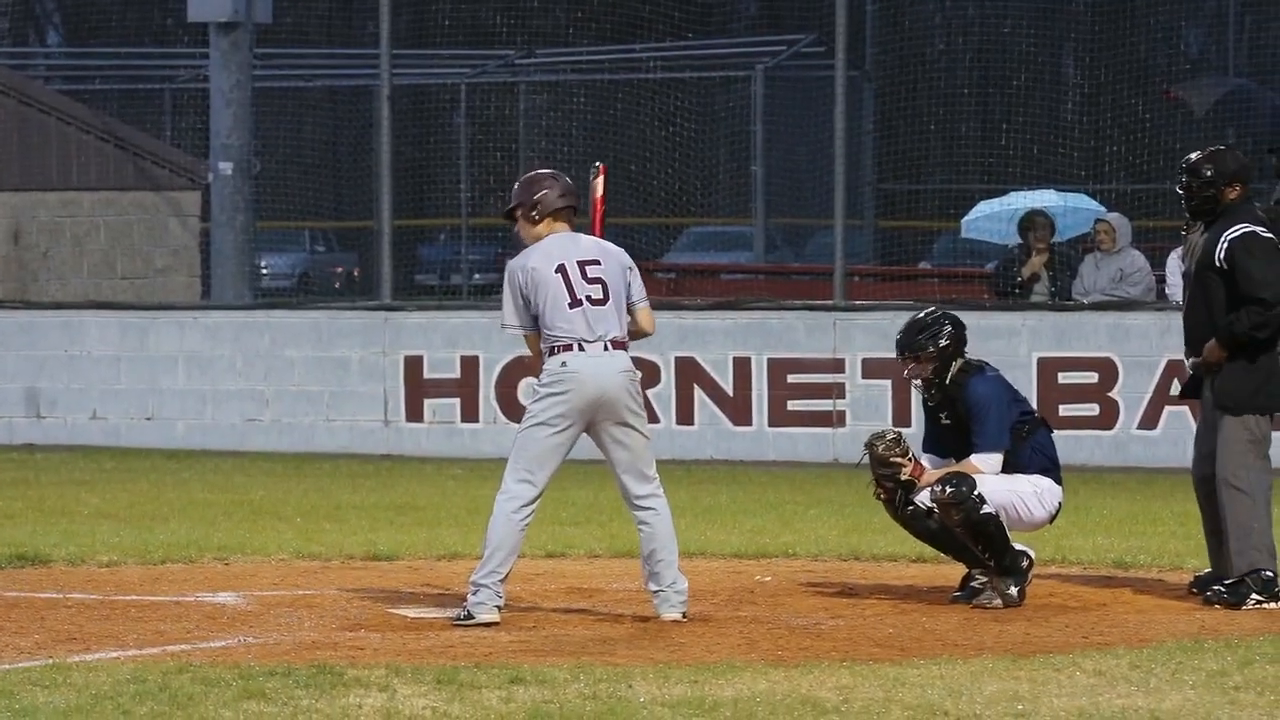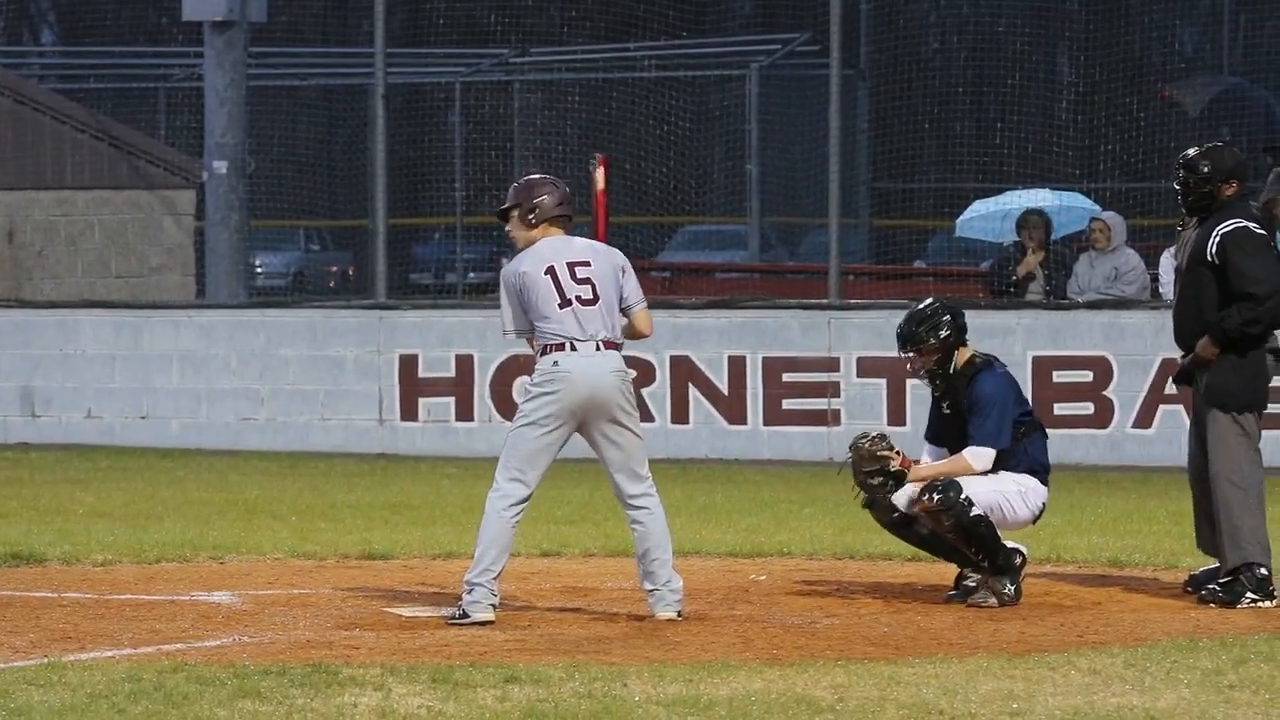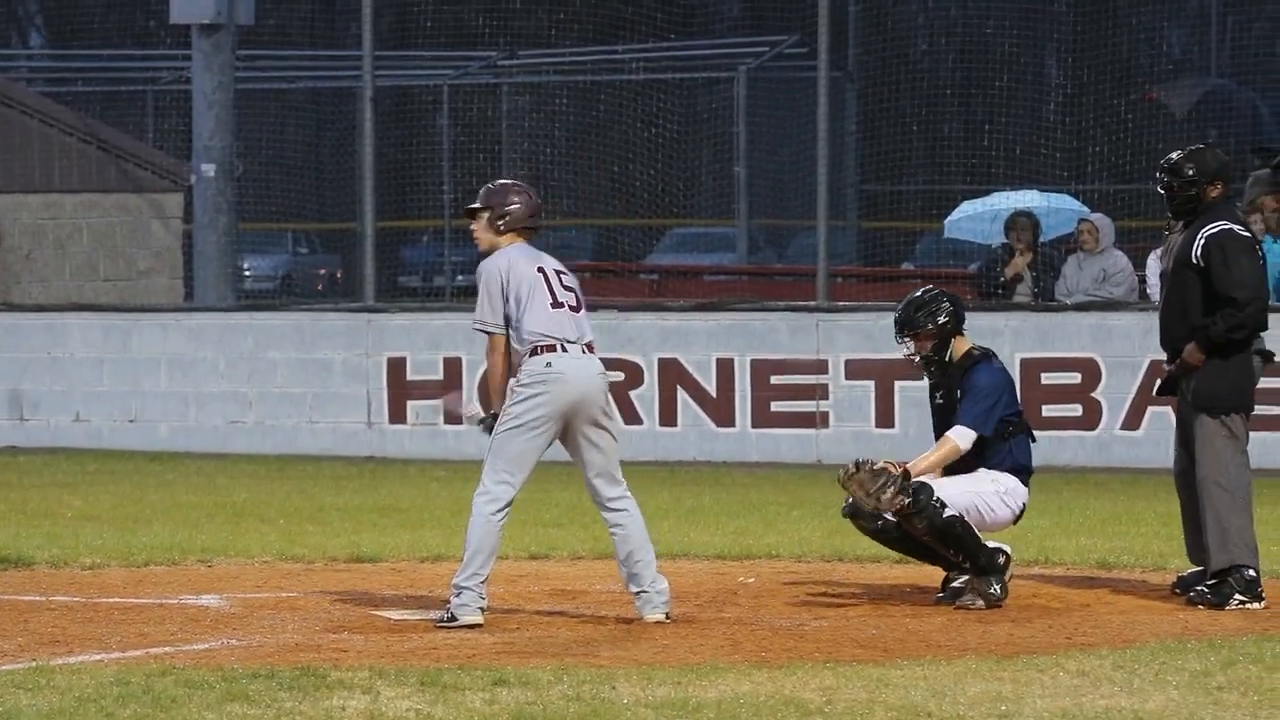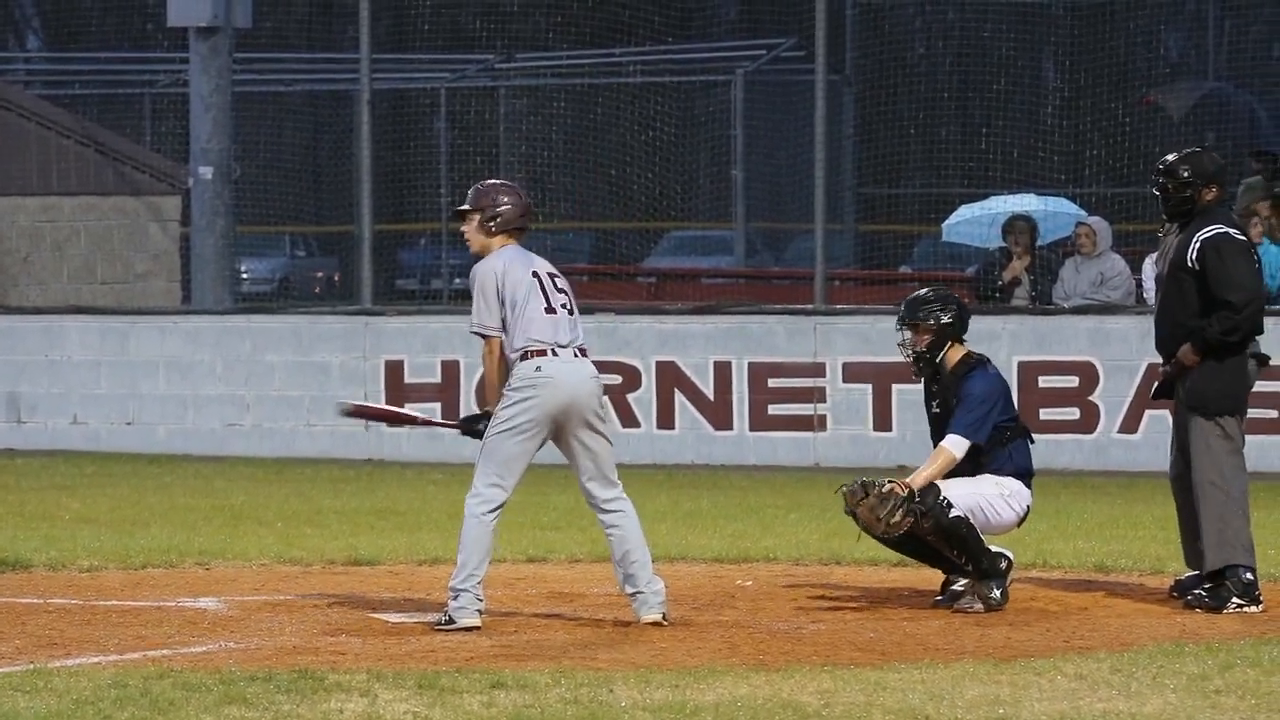
dt=0.5s
person 1, frame 1
right shoulder: (1216, 231)
left wrist: (1223, 342)
right hip: (1220, 374)
left knee: (1239, 471)
right knee: (1208, 471)
right ankle: (1232, 565)
person 1, frame 2
left shoulder: (1239, 230)
right shoulder: (1209, 227)
left wrist: (1215, 338)
left hip: (1234, 369)
right hip: (1211, 369)
left knee: (1233, 466)
right knee: (1204, 465)
right ankle: (1229, 562)
person 1, frame 3
left shoulder: (1223, 234)
right shoulder: (1192, 231)
left elbow: (1249, 304)
left wrist: (1202, 345)
left hip: (1220, 371)
right hip: (1195, 371)
left knee: (1220, 469)
right knee: (1190, 470)
left ankle: (1243, 577)
right ankle: (1214, 565)
person 1, frame 4
left shoulder: (1219, 237)
right shoulder: (1185, 233)
left elbow: (1246, 306)
left wrist: (1198, 347)
left hip: (1216, 373)
right hip: (1191, 374)
left knee: (1217, 471)
right knee: (1186, 473)
left ankle: (1240, 579)
right ankle: (1210, 568)
person 2, frame 1
left shoulder: (523, 264)
right shoulder: (614, 253)
left elbow: (535, 344)
right elbow: (645, 326)
left hip: (566, 374)
right hip: (619, 371)
left knee: (518, 491)
right knee: (645, 490)
left ankle: (485, 601)
right ankle: (671, 598)
person 2, frame 2
left shoulder: (518, 268)
right shoulder: (610, 255)
left elbow: (534, 341)
right elbow: (642, 328)
left hip: (558, 373)
right hip: (612, 371)
left knee: (508, 491)
right knee: (639, 491)
left ankle: (479, 598)
right ankle: (667, 597)
person 2, frame 3
left shoulder: (497, 265)
right shoulder: (560, 268)
left elbow: (498, 349)
left wrist: (497, 410)
left hip: (545, 375)
right hip: (592, 373)
left knee: (493, 494)
right knee: (614, 494)
left ankle: (468, 603)
right ankle: (653, 600)
person 2, frame 4
left shoulder: (489, 269)
right shoulder: (546, 267)
left elbow: (494, 352)
left wrist: (491, 410)
right wrist: (499, 408)
left hip: (536, 379)
right hip: (584, 376)
left knee: (484, 498)
right knee: (610, 497)
left ankle: (464, 606)
right ankle: (649, 601)
person 3, frame 1
left shoulder: (982, 386)
right shoulder: (936, 391)
left elbow: (988, 463)
right elbow: (934, 460)
left wrist: (924, 477)
left hip: (1035, 489)
right hip: (991, 489)
left knee: (953, 489)
right knee: (900, 498)
left ankle: (1012, 568)
right ankle: (984, 567)
person 3, frame 2
left shoulder: (989, 381)
right shoulder: (947, 380)
left elbow: (979, 459)
right elbow: (936, 451)
left wrist: (913, 474)
right wrist: (904, 471)
left hip: (1020, 488)
right hip: (980, 487)
left knee: (940, 498)
right knee: (883, 501)
left ankle: (1005, 567)
right ankle: (976, 566)
person 3, frame 3
left shoulder: (985, 373)
right shoulder: (942, 371)
left elbow: (961, 440)
left wrist: (907, 472)
right wrist: (920, 478)
left hip: (1000, 486)
right hip: (962, 482)
left knee: (916, 501)
right knee: (864, 509)
left ankle: (989, 567)
right ankle: (963, 568)
person 3, frame 4
left shoulder: (981, 380)
right shoulder: (935, 377)
left elbow: (955, 448)
right elbow: (945, 451)
left wrist: (909, 486)
right wrist: (908, 486)
left hip: (1005, 491)
right hip: (966, 486)
left knee: (926, 501)
left ankle: (992, 572)
right ankle: (964, 571)
